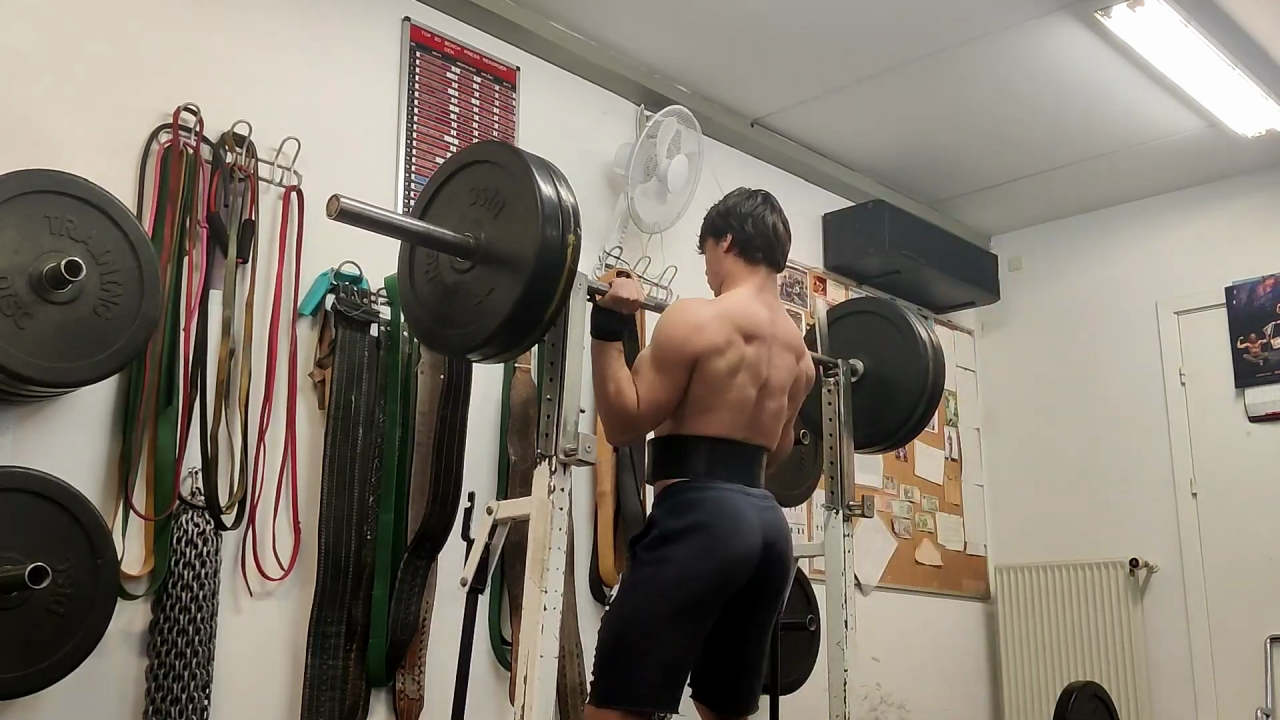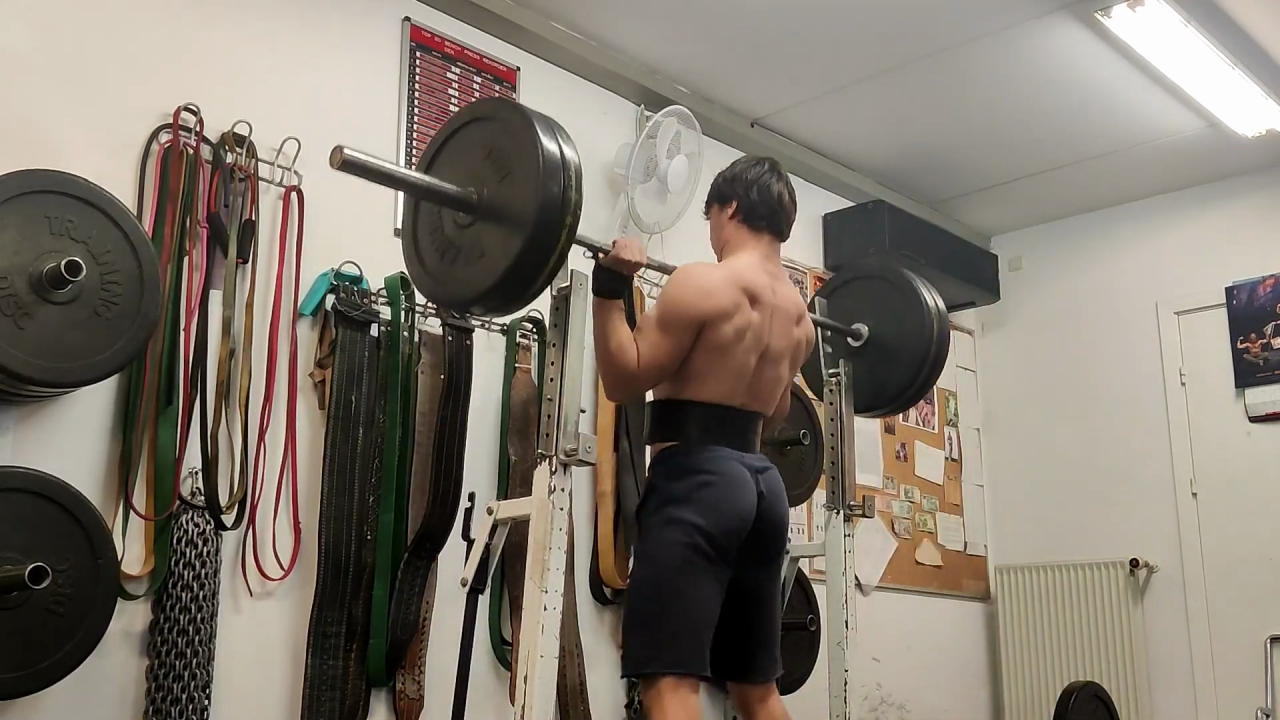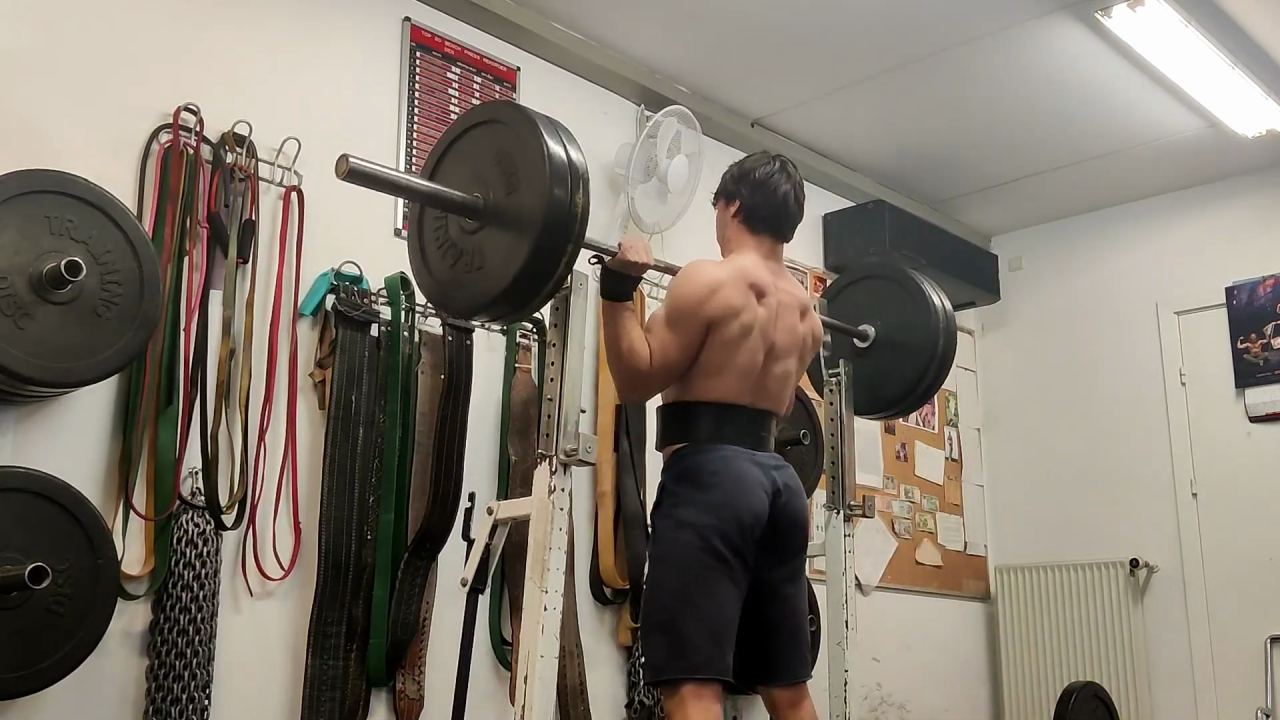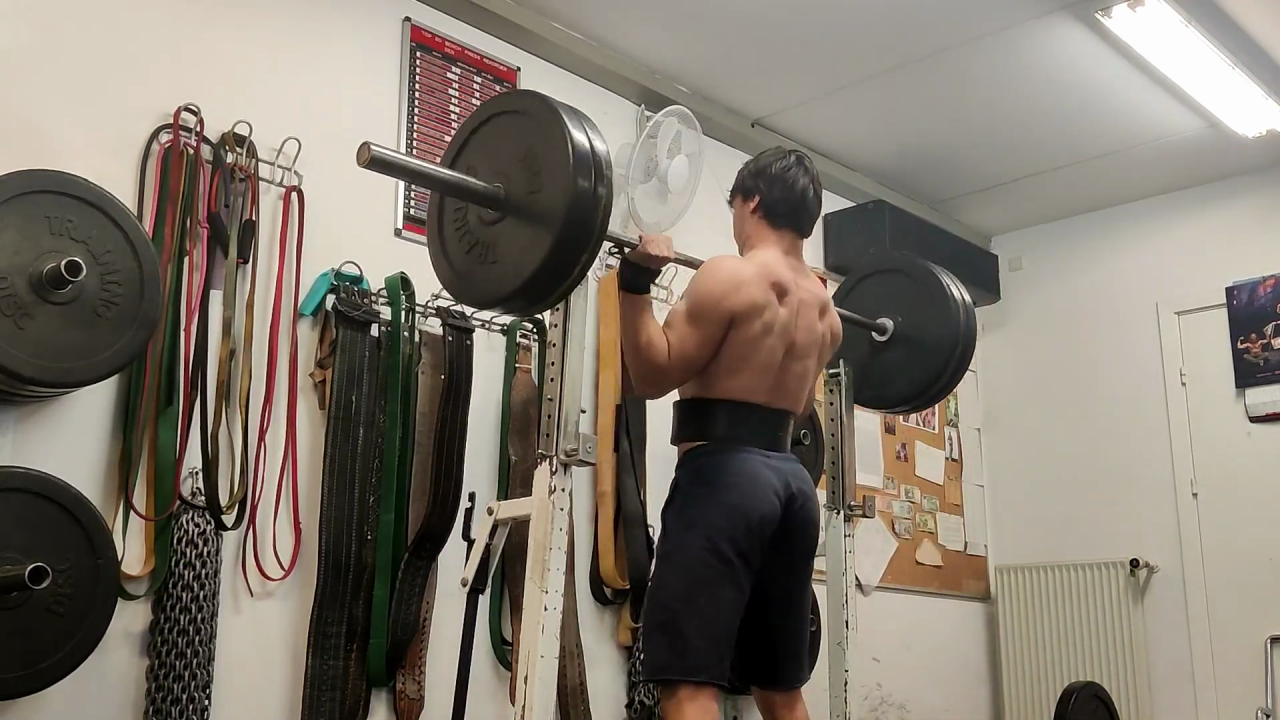
dt=0.3s
person 1, frame 1
left shoulder: (695, 319)
right shoulder: (798, 347)
left elbow: (623, 422)
left wrist: (608, 327)
left hip: (699, 521)
right hip: (765, 525)
person 1, frame 2
left shoulder: (702, 282)
right shoulder: (800, 311)
left elbow: (623, 379)
left wrist: (609, 288)
left hip: (696, 485)
right hip: (761, 487)
person 1, frame 3
left shoulder: (709, 279)
right shoulder: (805, 308)
left elbow: (636, 378)
left wrist: (617, 288)
left hip: (710, 479)
right hip: (777, 483)
person 1, frame 4
left shoulder: (729, 276)
right shoulder: (825, 306)
left elbow: (654, 373)
left wrist: (636, 282)
left hip: (723, 481)
right hip: (790, 484)
